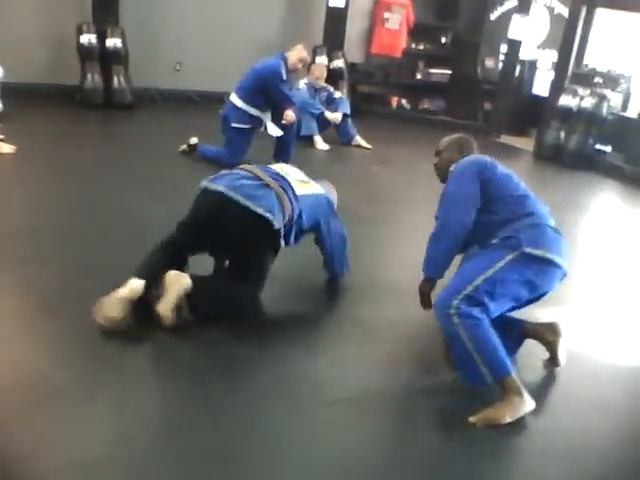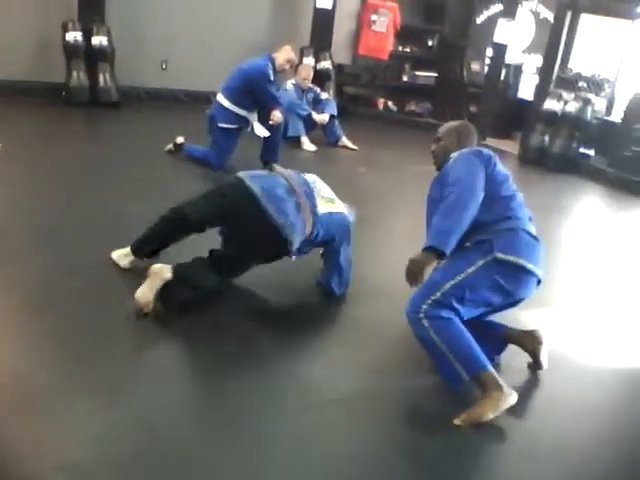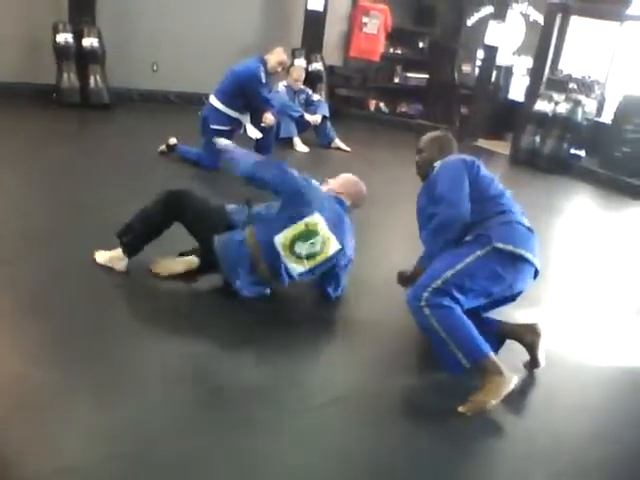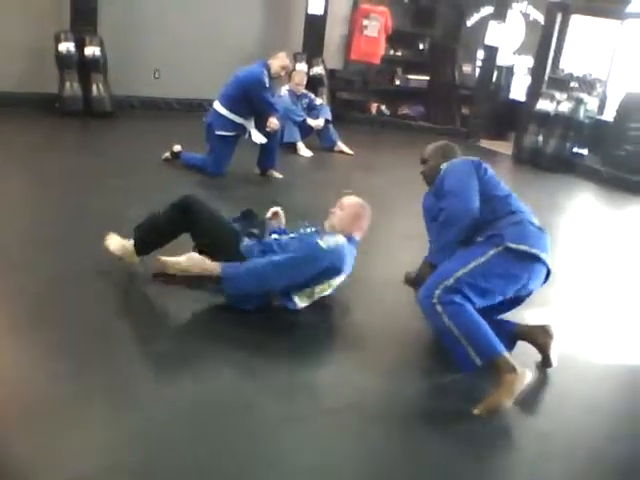
dt=0.4s
person 1, frame 1
left shoulder: (466, 169)
right shoulder: (480, 174)
left elbow: (453, 224)
right elbow: (470, 232)
left wrist: (430, 275)
left hip: (528, 250)
right hip: (542, 255)
left knee: (453, 306)
right knee: (467, 309)
left ankle: (514, 394)
right ankle: (540, 332)
person 1, frame 2
left shoulder: (467, 159)
right shoulder: (471, 167)
left elbow: (462, 203)
left wrist: (431, 252)
left hip: (502, 254)
right hip: (520, 262)
left knee: (424, 310)
right knee: (444, 316)
left ankle: (495, 390)
right ankle: (521, 338)
person 1, frame 3
left shoulder: (450, 167)
right shoulder: (448, 177)
left elbow: (451, 217)
left wrist: (424, 266)
right wrist: (421, 274)
left hip: (501, 247)
right hip: (516, 256)
left knee: (425, 298)
right knee: (445, 314)
left ankle: (496, 376)
right ankle: (520, 332)
person 1, frame 4
left shoulder: (457, 169)
right shoulder: (441, 193)
left elbow: (461, 212)
left wrist: (430, 262)
right wrist: (425, 277)
left hip: (514, 246)
right hip: (528, 258)
left knee: (437, 297)
right knee: (457, 317)
left ankle: (509, 372)
right ankle: (531, 333)
person 2, frame 1
left shoulder: (281, 169)
right shoulder: (324, 203)
right elbow: (336, 258)
left wrist: (219, 254)
right wrist: (334, 278)
left hip: (218, 190)
right hip: (259, 216)
left knee: (173, 247)
right knee: (243, 292)
left ankle: (137, 284)
right ankle: (187, 284)
person 2, frame 2
left shoulder: (310, 180)
right shoulder: (343, 222)
right elbow: (336, 286)
left wrist: (227, 232)
right wrist: (326, 280)
right hip: (272, 229)
left knee: (188, 214)
right knee: (218, 268)
left ankle: (133, 253)
right ankle: (167, 275)
person 2, frame 3
left shoulder: (310, 192)
right shoulder: (346, 243)
left elbow: (262, 171)
right elbow: (331, 291)
left wrist: (231, 150)
left hip: (239, 254)
right hip: (256, 283)
left knee: (176, 200)
left ankle: (122, 253)
right ankle: (194, 261)
person 2, frame 4
left shoulder: (328, 250)
right shoulder: (344, 253)
left elbow: (270, 273)
left wrist: (215, 268)
right wrist: (279, 227)
left hip: (251, 294)
left knee: (188, 207)
left ankle: (132, 248)
right ankle: (189, 260)
person 3, frame 1
left shoulder: (280, 65)
right shoulder: (274, 68)
left elbow: (284, 97)
right elbow: (282, 97)
left wrist: (289, 110)
right wrist: (289, 108)
left hip: (254, 113)
right hip: (240, 115)
left knee: (288, 120)
right knee: (231, 161)
left ankle: (282, 162)
right ankle: (194, 146)
person 3, frame 2
left shoulder: (266, 66)
right shoulder: (261, 69)
left elbow: (270, 97)
right elbow: (269, 98)
left wrist: (276, 110)
right wrist: (276, 109)
left hip: (242, 112)
right hip: (226, 115)
left knee: (275, 121)
right knee: (217, 162)
left ankle: (269, 162)
right ankle: (180, 145)
person 3, frame 3
left shoulder: (258, 67)
right shoulder: (253, 71)
left elbow: (264, 97)
right elbow: (261, 99)
left wrist: (268, 112)
right wrist: (268, 111)
left hip: (233, 113)
right hip: (219, 117)
left knee: (268, 122)
right knee: (210, 163)
right ankle: (174, 146)
person 3, frame 4
left shoulder: (261, 71)
right shoulder: (257, 76)
left elbow: (265, 103)
right elbow: (265, 104)
left wrist: (272, 117)
right wrist: (272, 116)
left hip: (237, 119)
right hip: (223, 122)
left knee: (272, 129)
right knee: (215, 169)
left ankle: (266, 168)
right ankle: (178, 153)
